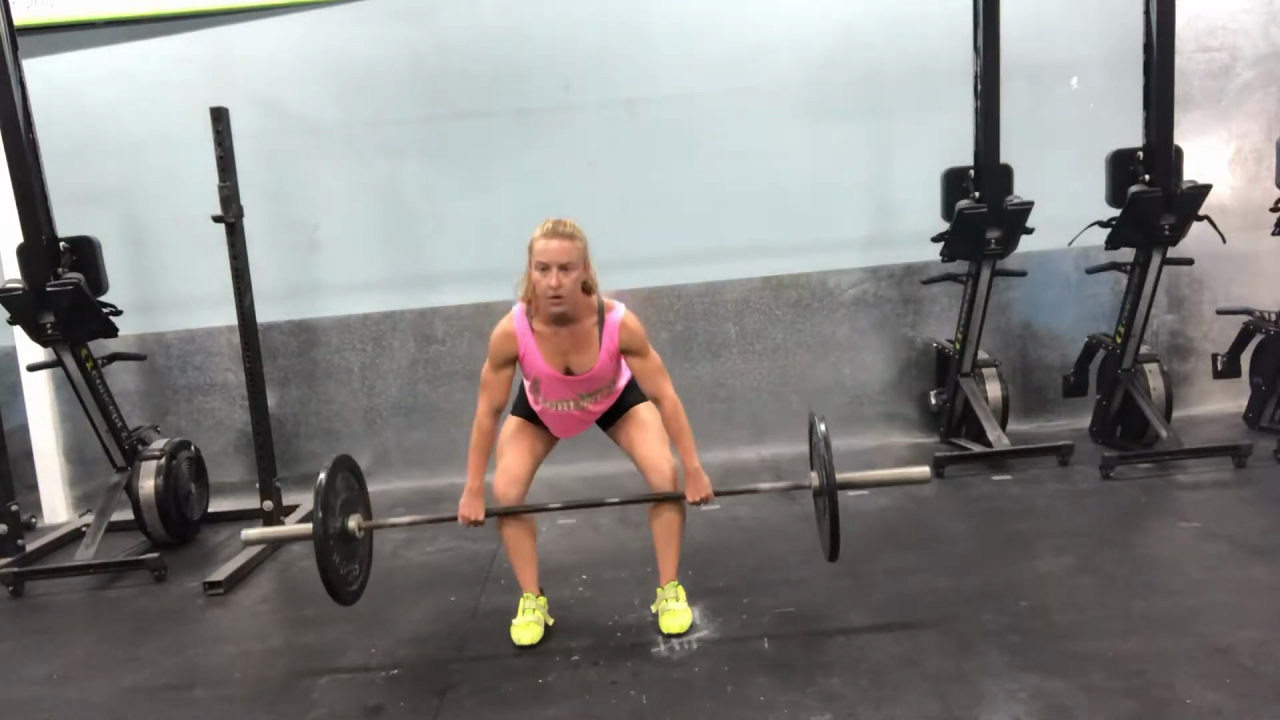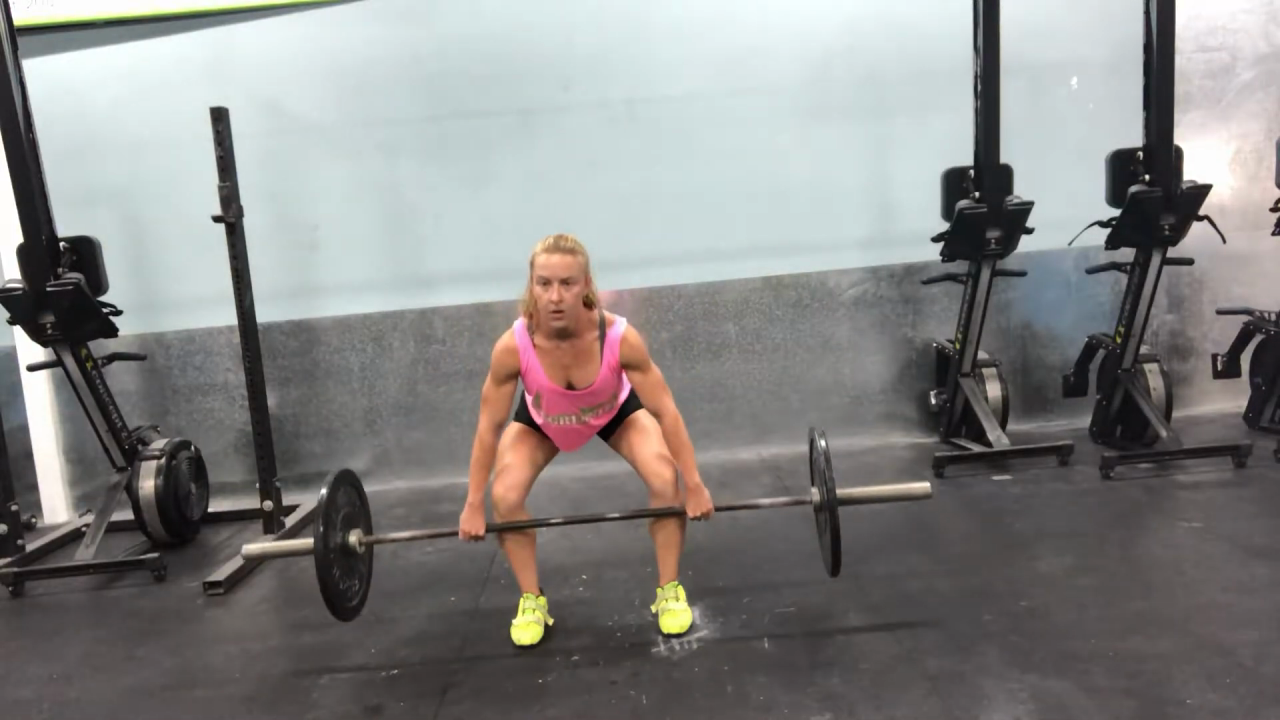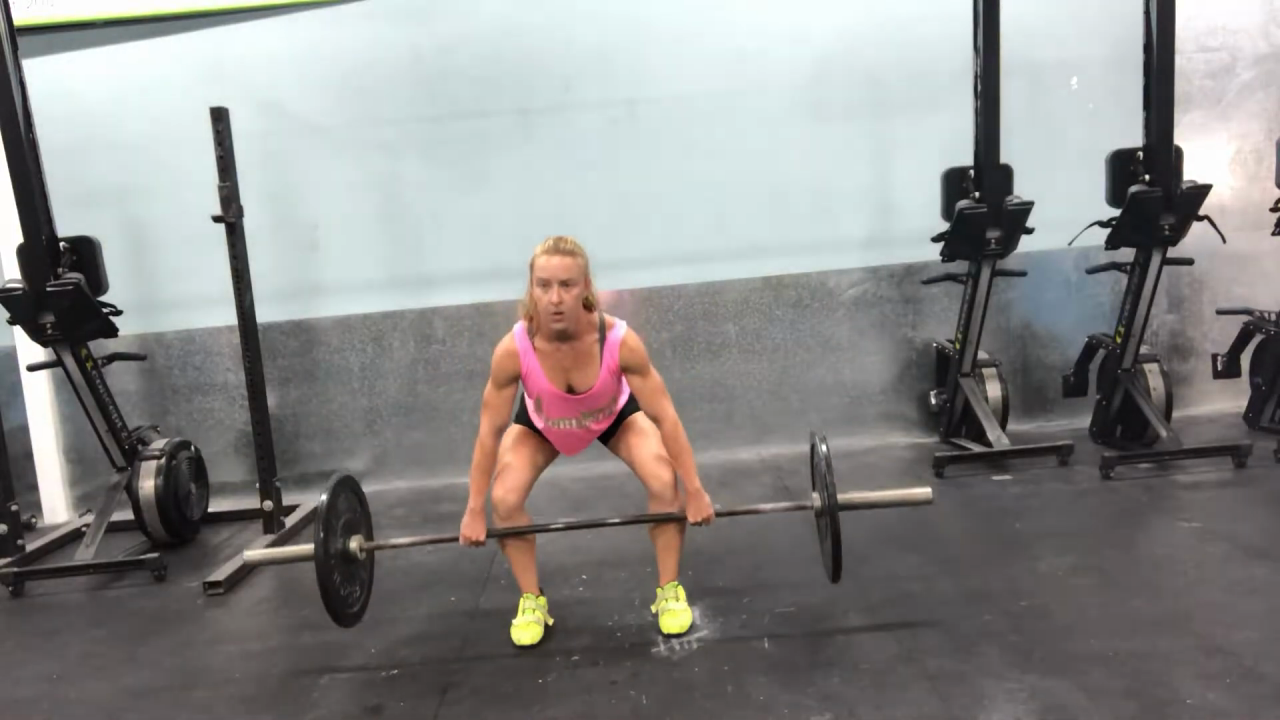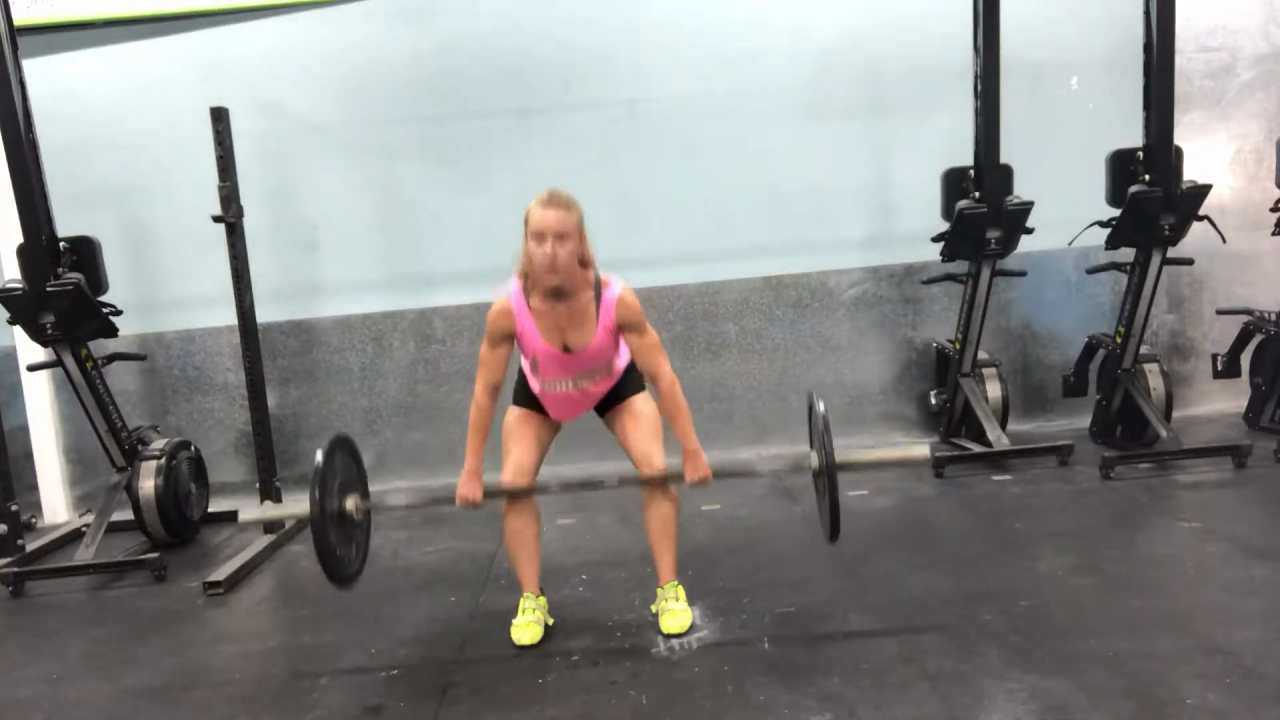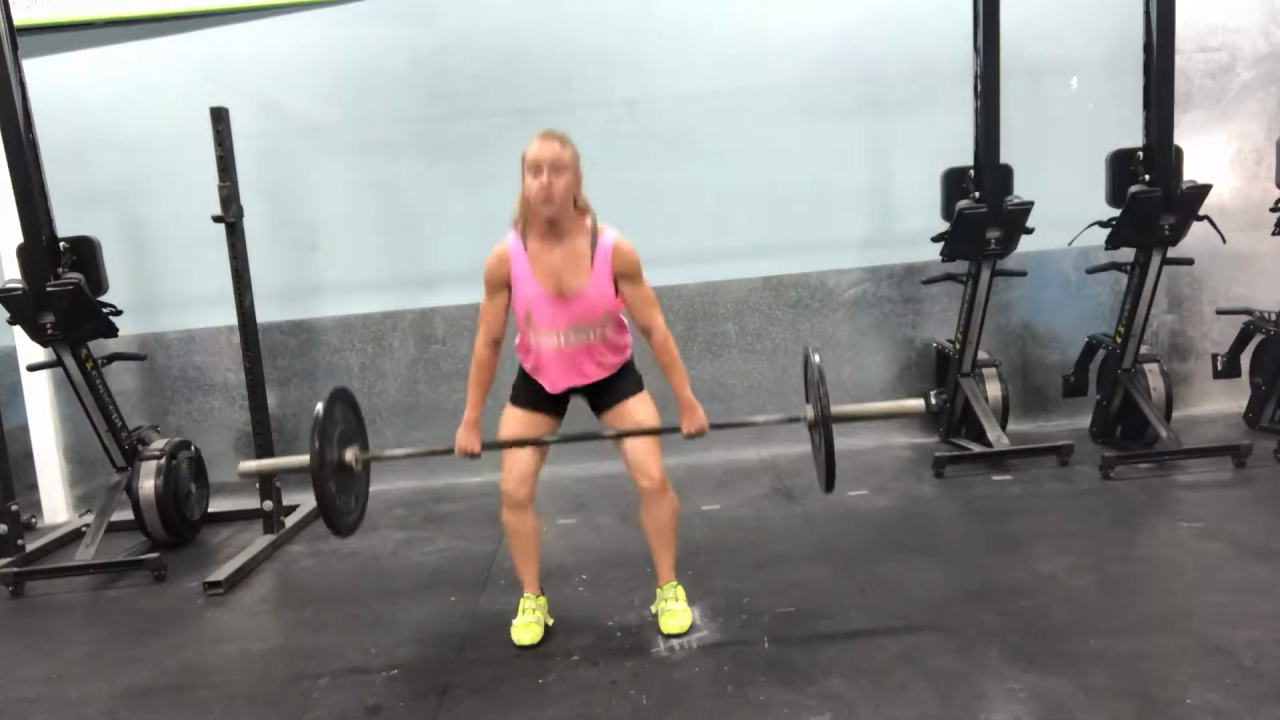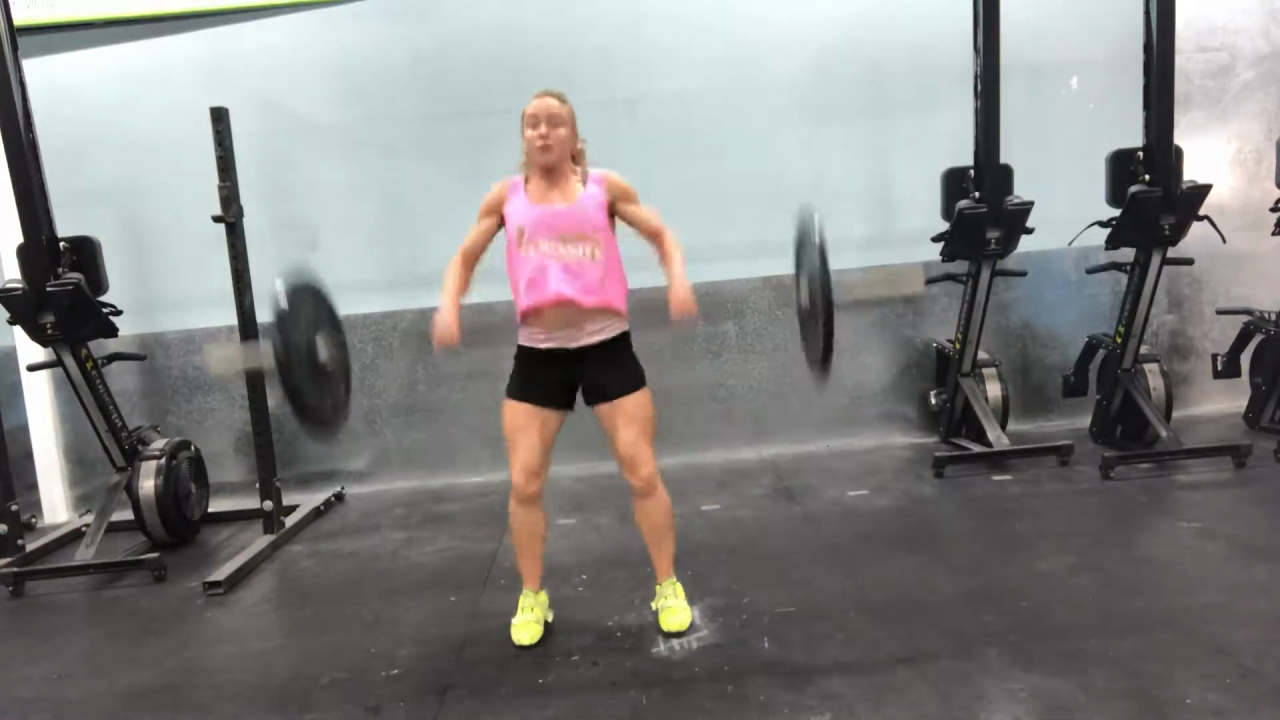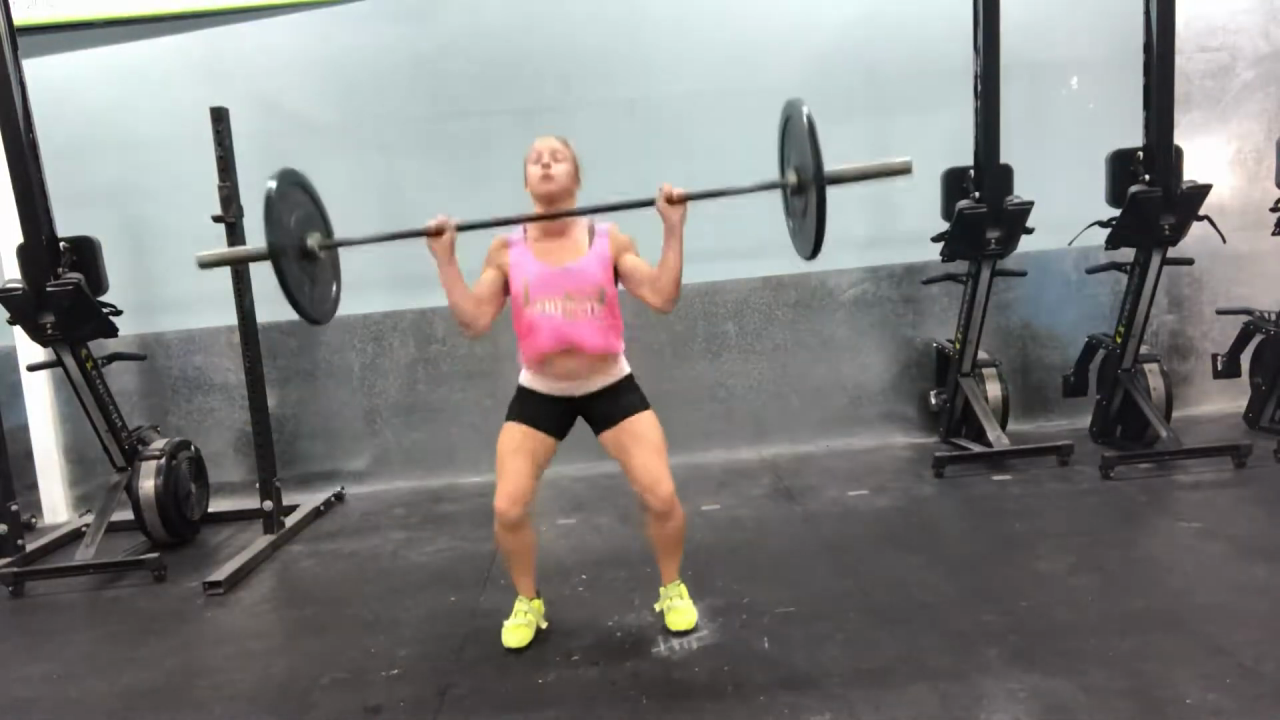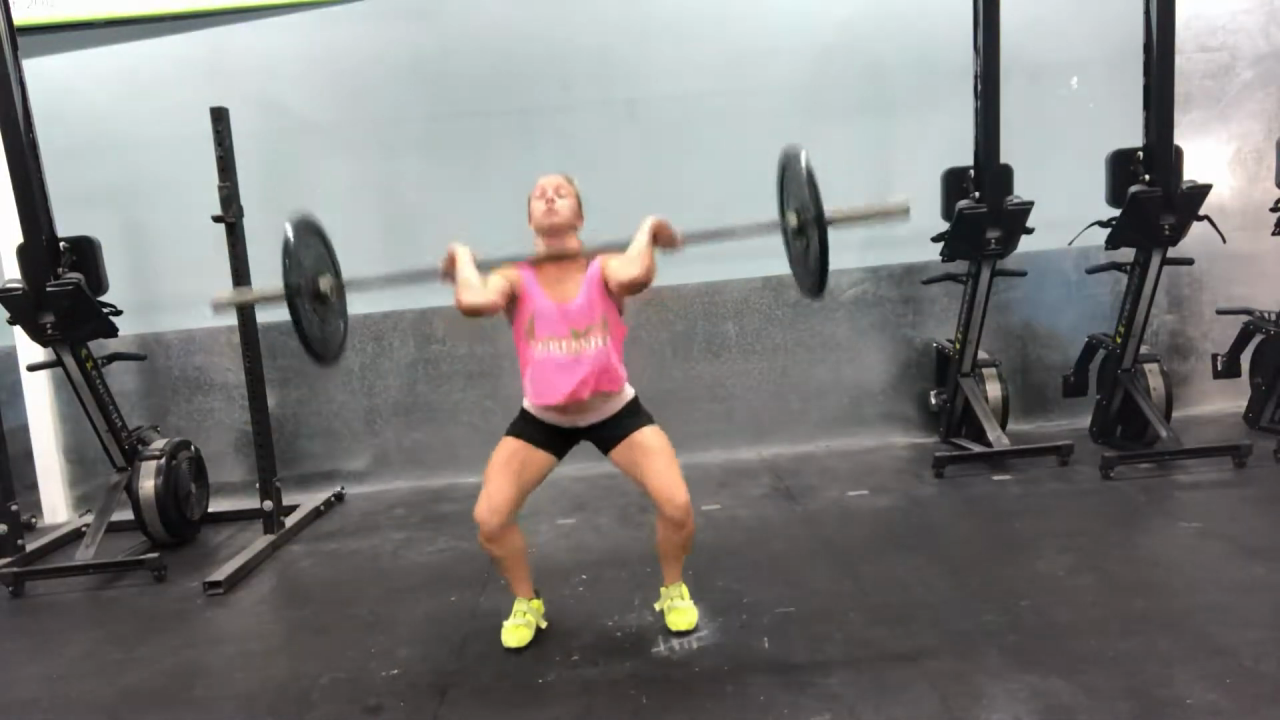
dt=0.2s
person 1, frame 1
left shoulder: (620, 323)
right shoulder: (510, 332)
left elbow: (664, 396)
right elbow: (488, 411)
left wrist: (693, 469)
right wrist: (473, 489)
left hip: (615, 397)
right hip: (539, 407)
left knee: (665, 477)
right knee: (506, 492)
left ankle: (670, 591)
right ankle: (531, 601)
person 1, frame 2
left shoulder: (621, 338)
right shoulder: (512, 347)
left elbow: (665, 412)
right elbow: (489, 427)
left wrist: (694, 485)
right wrist: (473, 503)
left hip: (616, 410)
right hip: (540, 420)
left knee: (666, 481)
right knee: (505, 497)
left ankle: (669, 592)
right ankle: (532, 602)
person 1, frame 3
left shoulder: (620, 341)
right shoulder: (513, 349)
left elbow: (665, 417)
right elbow: (490, 431)
left wrist: (695, 489)
right wrist: (474, 508)
left hip: (615, 413)
right hip: (540, 423)
left knee: (665, 484)
right knee: (504, 500)
left ankle: (669, 592)
right ankle: (531, 602)
person 1, frame 4
left shoulder: (616, 299)
right shoulder: (508, 309)
left elbow: (660, 374)
right elbow: (486, 390)
left wrist: (692, 450)
right wrist: (471, 469)
left hip: (614, 382)
right hip: (539, 390)
left knee: (656, 471)
right knee: (514, 484)
left ankle: (669, 590)
right ankle: (532, 600)
person 1, frame 5
left shoulder: (612, 249)
right shoulder: (505, 259)
left elbow: (653, 326)
right elbow: (488, 341)
left wrist: (687, 401)
right wrist: (470, 420)
left hip: (610, 374)
right hip: (539, 380)
left knee: (653, 480)
right knee: (514, 490)
left ankle: (669, 591)
right ankle: (532, 600)
person 1, frame 6
left shoulder: (603, 186)
right shoulder: (506, 195)
left elbow: (661, 234)
right elbow: (465, 256)
left wrist: (678, 281)
right wrist: (448, 306)
left hip: (604, 347)
right hip: (537, 353)
left knee: (642, 475)
right knee: (525, 483)
left ankle: (667, 588)
right ankle: (533, 598)
person 1, frame 7
left shoulder: (607, 239)
right shoulder: (507, 249)
left elbow: (663, 299)
right elbow: (475, 323)
left wrist: (673, 226)
right wrist: (444, 256)
left hip: (610, 385)
right hip: (539, 392)
left knee: (661, 497)
right knee: (508, 510)
left ankle: (672, 590)
right ankle: (527, 602)
person 1, frame 8
left shoulder: (605, 269)
right shoulder: (513, 279)
left elbow: (636, 274)
right elbow: (472, 301)
left wrist: (647, 230)
right wrist: (462, 259)
left hip: (614, 410)
right hip: (542, 419)
left knee: (676, 505)
right knee: (489, 519)
left ankle: (674, 591)
right ankle: (527, 603)
